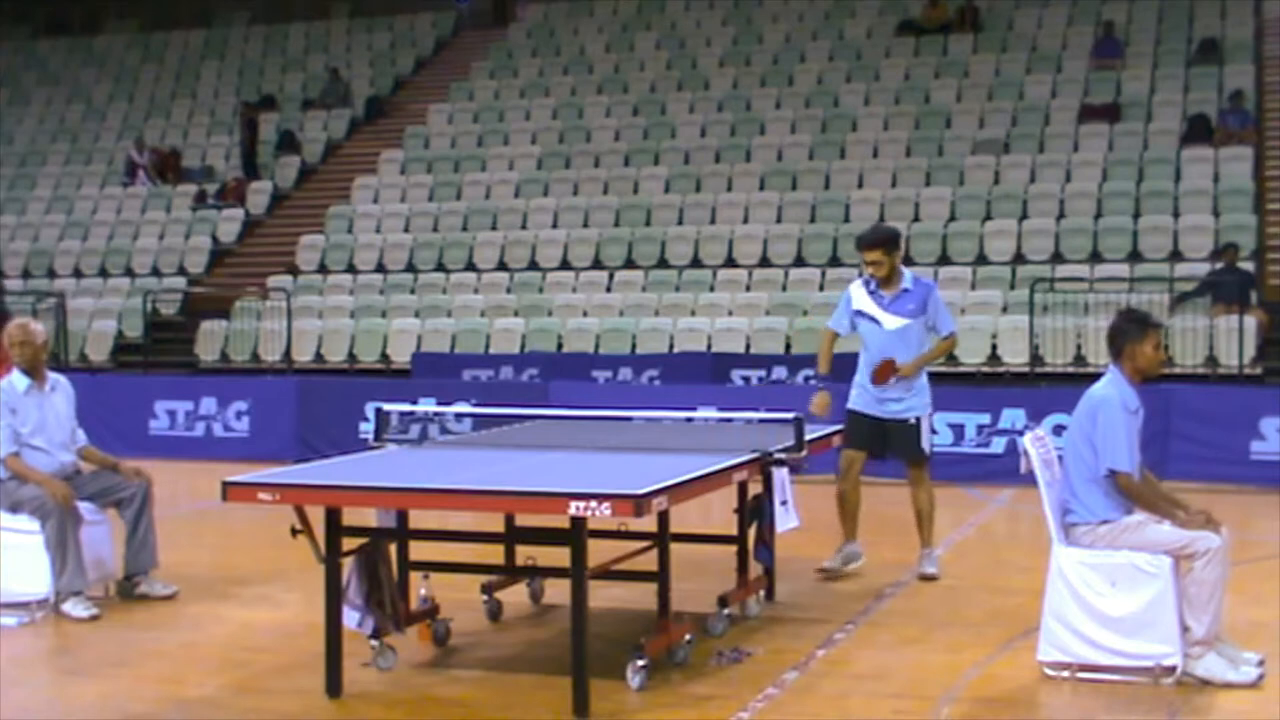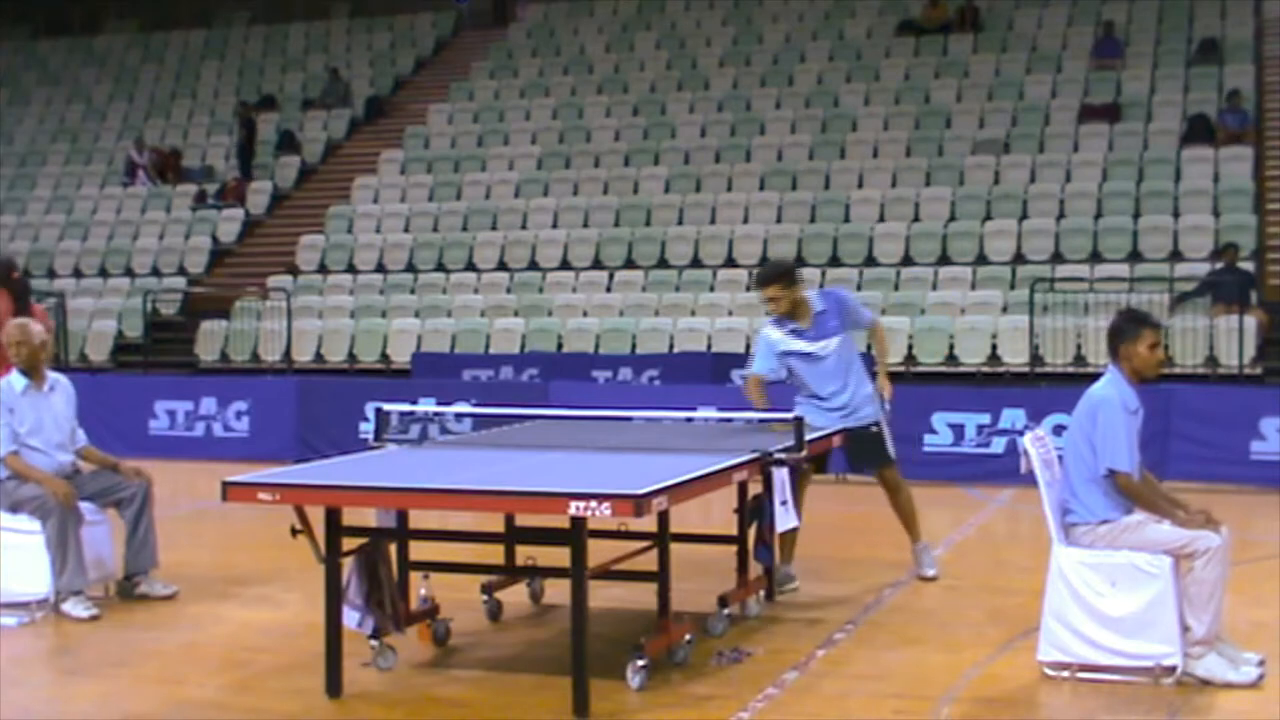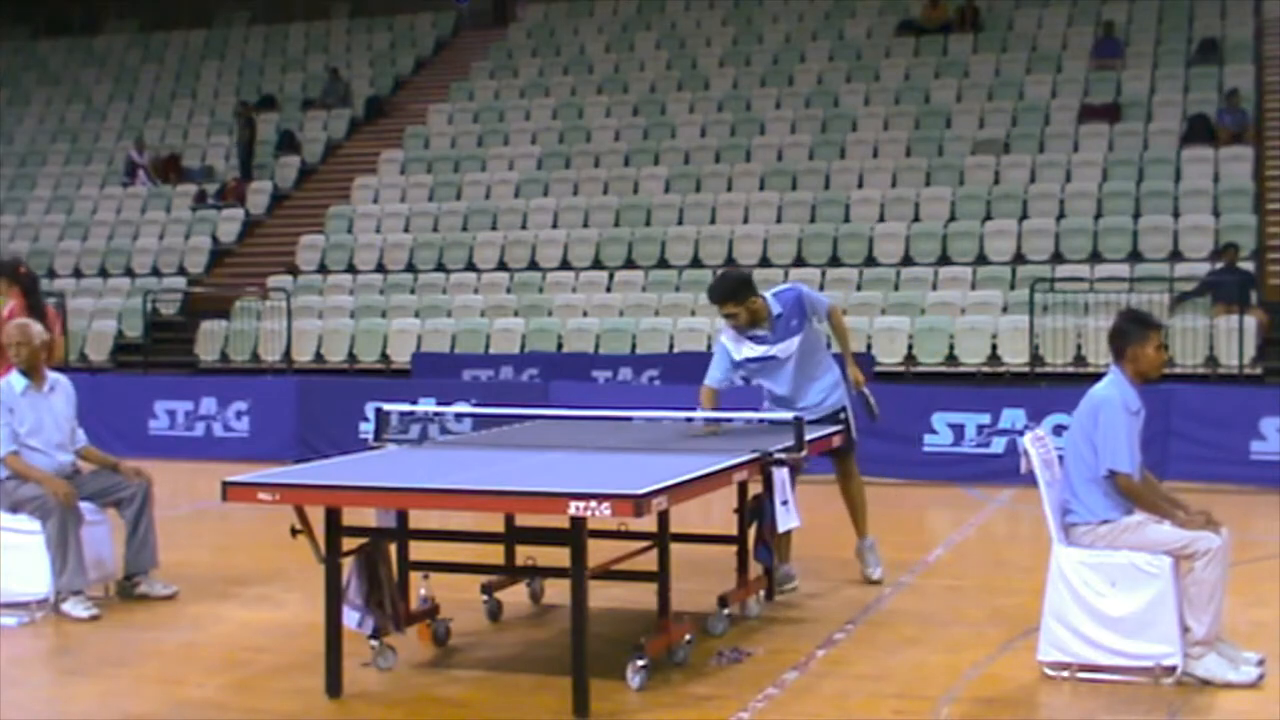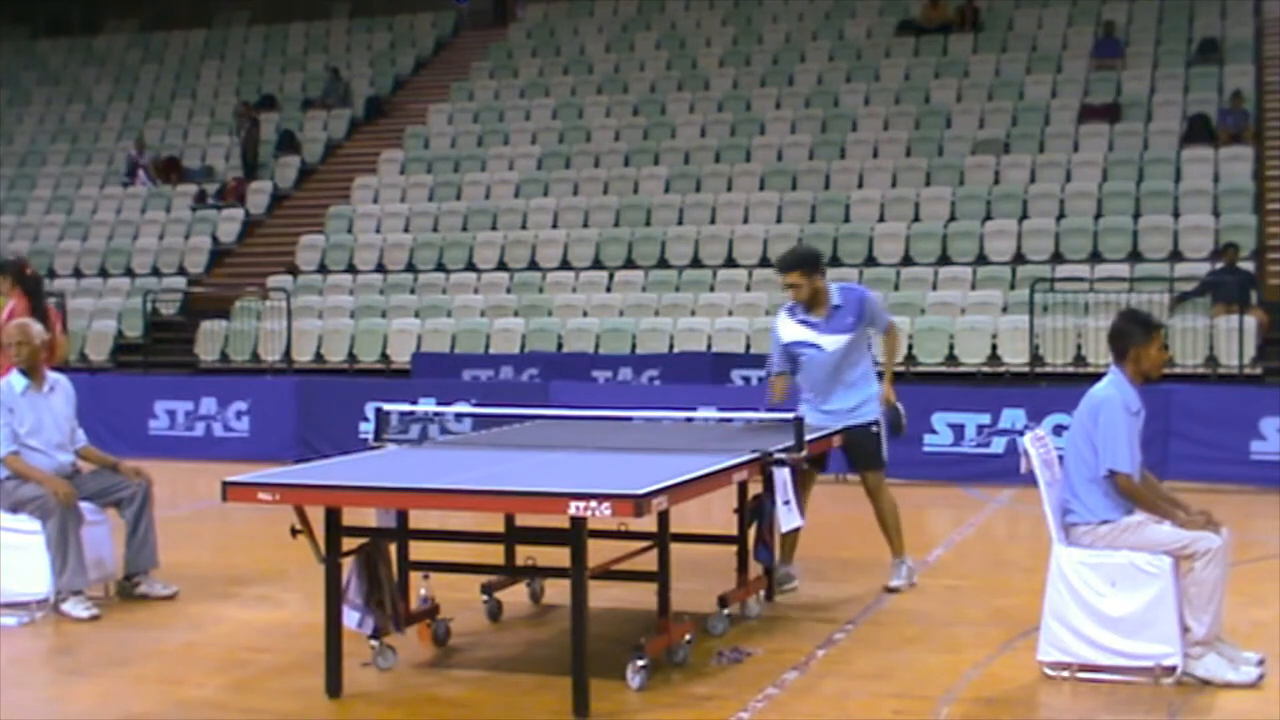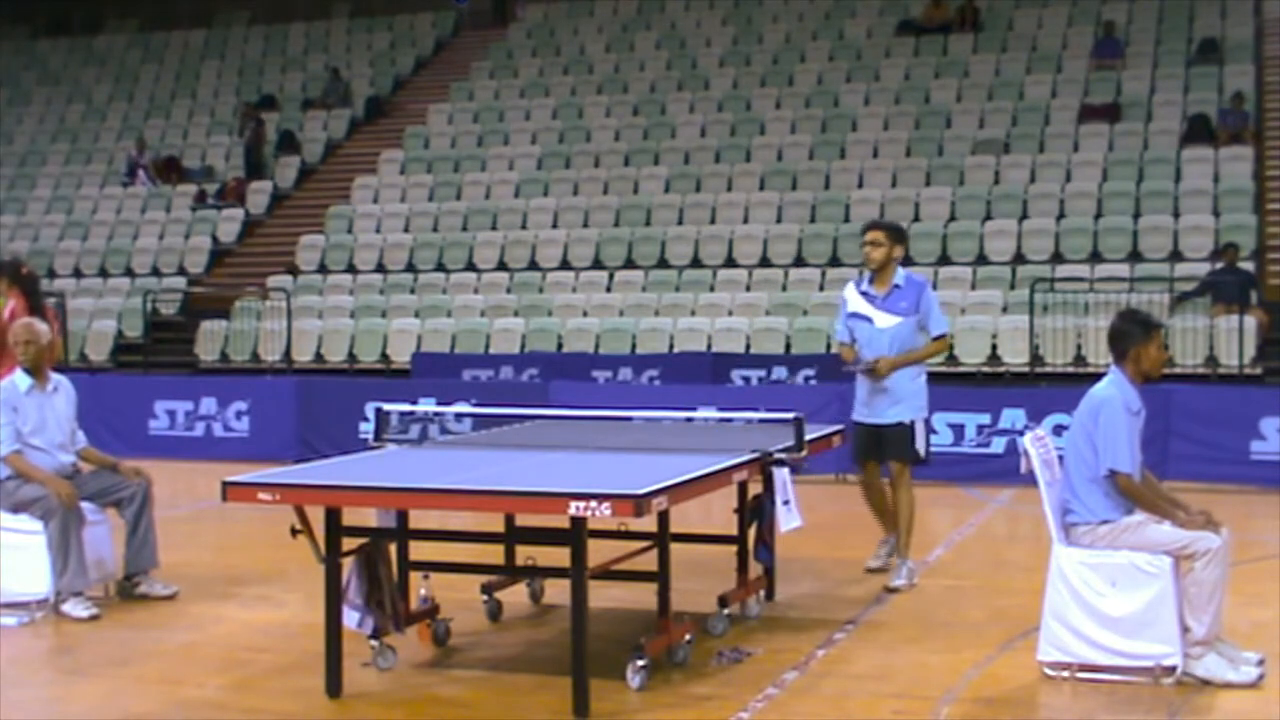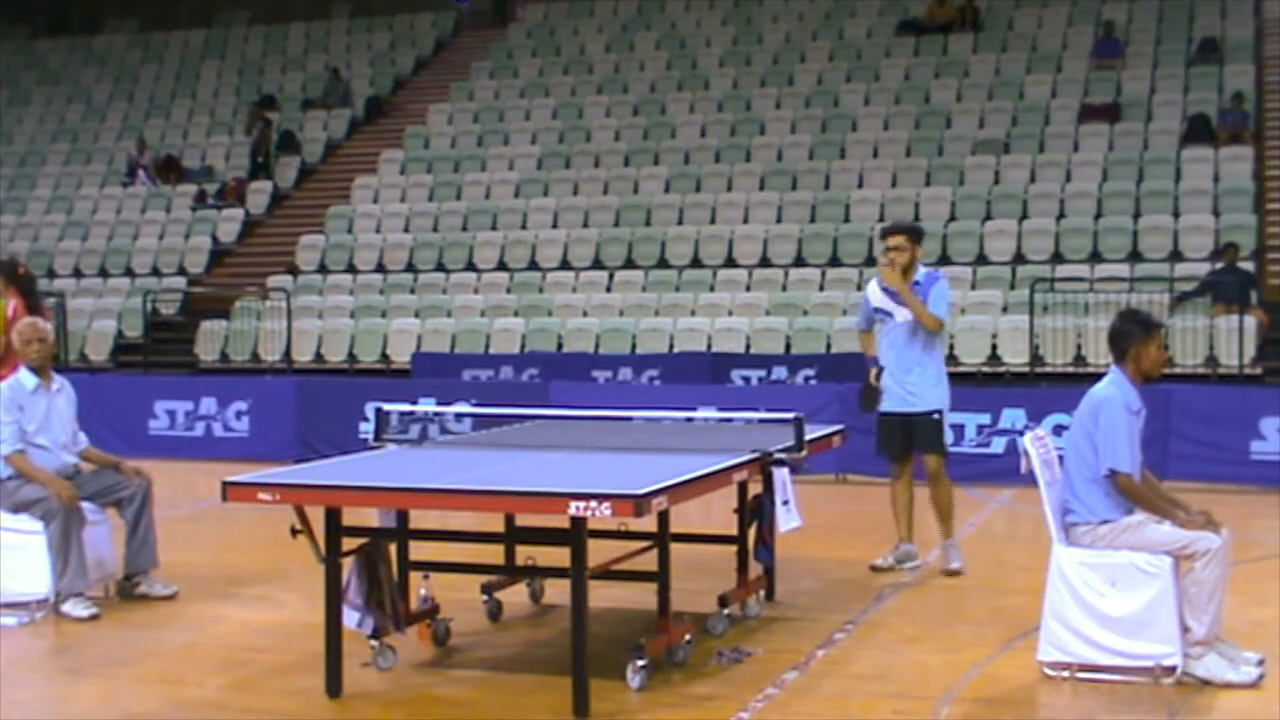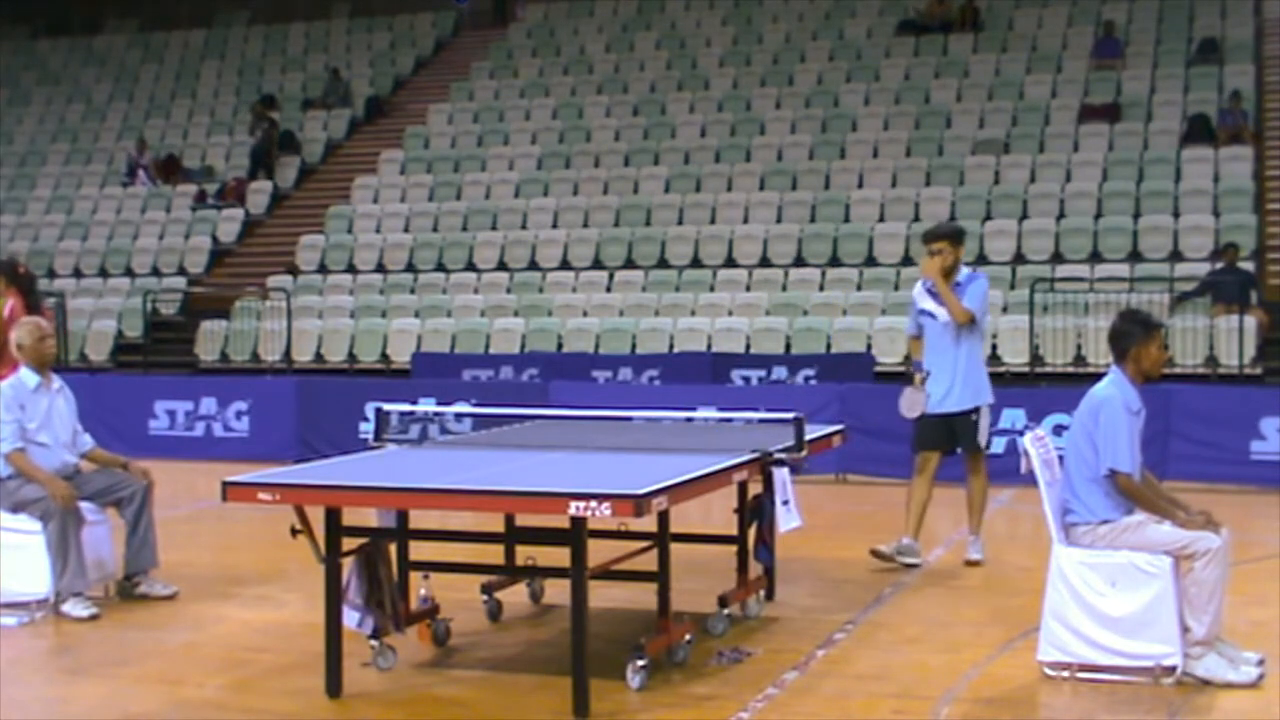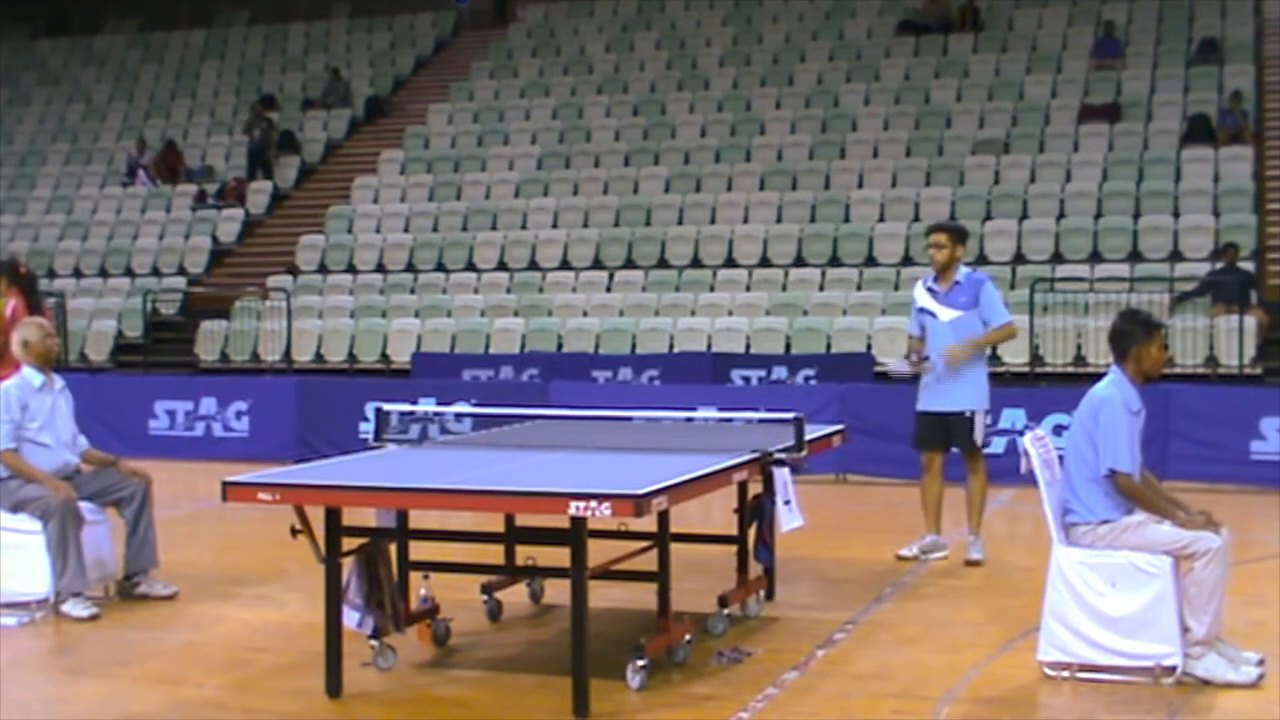
dt=0.5s
person 1, frame 1
left shoulder: (1123, 397)
right shoulder: (1109, 399)
left elbow: (1138, 472)
right elbow: (1124, 481)
left wrist: (1185, 509)
right wrist: (1179, 518)
left hip: (1116, 514)
right hip: (1098, 524)
left knee: (1214, 533)
right knee: (1206, 544)
left ankle: (1206, 638)
right ankle: (1197, 651)
person 1, frame 2
left shoulder: (1123, 396)
right shoulder: (1109, 400)
left elbow: (1137, 472)
right elbow: (1123, 481)
left wrist: (1184, 508)
right wrist: (1179, 517)
left hip: (1116, 513)
right hip: (1098, 523)
left knee: (1214, 532)
right knee: (1206, 542)
left ankle: (1207, 638)
right ankle: (1197, 651)
person 1, frame 3
left shoulder: (1124, 397)
right shoulder: (1110, 400)
left elbow: (1137, 473)
right elbow: (1124, 482)
left wrist: (1185, 509)
right wrist: (1179, 519)
left hip: (1117, 514)
right hip: (1099, 524)
left knee: (1216, 534)
right knee: (1205, 544)
left ankle: (1206, 638)
right ankle: (1197, 652)
person 1, frame 4
left shoulder: (1124, 397)
right shoulder: (1111, 400)
left elbow: (1137, 472)
right elbow: (1123, 482)
left wrist: (1185, 509)
right wrist: (1179, 519)
left hip: (1117, 514)
right hip: (1099, 524)
left knee: (1215, 534)
right knee: (1206, 544)
left ankle: (1206, 638)
right ankle: (1197, 652)
person 1, frame 5
left shoulder: (1124, 397)
right shoulder: (1111, 400)
left elbow: (1138, 472)
right elbow: (1124, 482)
left wrist: (1186, 510)
right wrist: (1179, 519)
left hip: (1116, 514)
right hip: (1099, 524)
left knee: (1214, 534)
right knee: (1206, 544)
left ankle: (1206, 637)
right ankle: (1197, 651)
person 1, frame 6
left shoulder: (1125, 397)
right shoulder: (1111, 400)
left elbow: (1138, 472)
right elbow: (1124, 481)
left wrist: (1186, 509)
right wrist: (1180, 519)
left hip: (1117, 515)
right hip: (1099, 524)
left knee: (1215, 534)
right knee: (1206, 544)
left ankle: (1205, 638)
right ankle: (1197, 652)
person 1, frame 7
left shoulder: (1124, 397)
right shoulder: (1111, 400)
left elbow: (1137, 472)
right elbow: (1124, 481)
left wrist: (1186, 510)
right wrist: (1179, 518)
left hip: (1116, 514)
right hip: (1099, 524)
left knee: (1215, 534)
right knee: (1206, 544)
left ankle: (1205, 638)
right ankle: (1197, 652)
person 1, frame 8
left shoulder: (1125, 397)
right shoulder: (1112, 400)
left elbow: (1137, 472)
right elbow: (1124, 481)
left wrist: (1186, 509)
right wrist: (1180, 518)
left hip: (1116, 515)
right hip: (1098, 524)
left knee: (1214, 534)
right knee: (1206, 543)
left ankle: (1205, 638)
right ankle: (1197, 651)
person 2, frame 1
left shoulder: (925, 292)
right shoulder: (856, 293)
left elbow: (949, 339)
right elbow: (831, 335)
left wrist: (917, 363)
right wrist: (822, 384)
left hip: (909, 403)
right hip: (864, 401)
left knee: (917, 474)
right knee: (847, 468)
left ankle: (927, 552)
right ankle: (850, 549)
person 2, frame 2
left shoulder: (838, 302)
right shoulder: (771, 335)
left elbow: (874, 327)
right elbow: (755, 381)
left wrist: (882, 374)
right wrist: (765, 415)
left hip: (861, 410)
right hip: (813, 417)
left knee: (890, 479)
right knee: (794, 484)
left ankle: (919, 549)
right ankle: (783, 567)
person 2, frame 3
left shoulder: (796, 298)
right shoulder: (730, 341)
left elbow: (833, 314)
right elbow: (710, 388)
left wrist: (850, 363)
left hip: (828, 400)
right hip: (783, 413)
left knee: (847, 471)
left ankle: (865, 544)
right ankle: (783, 567)
person 2, frame 4
left shoulder: (858, 299)
right shoulder: (785, 323)
left elbow: (888, 330)
right elbow: (780, 374)
left wrist: (888, 382)
left hip: (862, 411)
right hip: (814, 415)
left knee: (874, 483)
right knee: (798, 486)
left ankle: (901, 563)
right ankle: (784, 568)
person 2, frame 5
left shoulder: (918, 290)
right shoulder: (852, 293)
left elbow: (941, 341)
right elbow: (844, 345)
left wrist: (898, 363)
right wrist: (859, 363)
left hip: (905, 403)
right hip: (867, 404)
left knee: (899, 475)
right knee: (868, 476)
left ankle: (904, 562)
right ankle: (891, 538)
person 2, frame 6
left shoulder: (936, 283)
right shoulder: (874, 289)
left elbow: (933, 326)
right elbow: (864, 328)
left wrist: (899, 286)
right wrist: (872, 362)
left hip: (929, 397)
right hip: (891, 398)
left knee: (934, 467)
right knee: (899, 470)
left ankle: (949, 543)
right ankle: (905, 547)
person 2, frame 7
left shoulder: (976, 282)
right shoulder: (921, 290)
left elbow: (963, 317)
left wrist: (939, 280)
right wrist: (918, 367)
left hip: (969, 396)
right hip: (933, 397)
left knee: (975, 463)
right knee: (923, 466)
left ankle: (974, 539)
right ankle: (909, 543)
person 2, frame 8
left shoulder: (978, 286)
right shoulder: (921, 290)
left elbow: (1008, 329)
left wrist: (968, 348)
right wrist: (916, 355)
left hip: (967, 395)
right hip: (930, 395)
left knee: (973, 462)
right knee: (930, 463)
left ankle: (974, 539)
right ankle: (933, 538)
person 3, frame 1
left shoulder: (62, 386)
left wrist: (117, 465)
right wrist: (46, 481)
left hip: (69, 476)
left knee: (136, 486)
right knee: (58, 505)
left ankle: (136, 577)
right ankle: (68, 594)
person 3, frame 2
left shoulder: (63, 385)
left wrist: (118, 465)
right wrist: (48, 479)
left hip: (68, 476)
left knee: (135, 486)
right knee: (60, 503)
left ankle: (136, 576)
right ankle: (69, 593)
person 3, frame 3
left shoulder: (63, 385)
left wrist: (118, 465)
right wrist: (47, 480)
left hip: (69, 476)
left knee: (135, 486)
right knee: (59, 503)
left ankle: (136, 576)
right ankle: (69, 593)
person 3, frame 4
left shoulder: (63, 385)
left wrist: (118, 465)
right wrist: (47, 480)
left hip: (69, 476)
left knee: (136, 486)
right knee: (60, 503)
left ankle: (136, 576)
right ankle: (68, 594)
person 3, frame 5
left shoulder: (64, 387)
left wrist: (118, 465)
right wrist: (50, 480)
left hip: (69, 476)
left knee: (136, 486)
right knee: (61, 503)
left ankle: (135, 577)
right ankle: (69, 594)
person 3, frame 6
left shoulder: (64, 388)
left wrist: (119, 464)
right wrist: (50, 480)
left hip: (69, 476)
left knee: (136, 486)
right knee: (62, 504)
left ankle: (136, 576)
right ankle: (69, 594)
person 3, frame 7
left shoulder: (61, 390)
left elbow: (81, 443)
left wrist: (126, 463)
right wrist: (48, 480)
left hip: (69, 476)
left knee: (136, 486)
right knee: (61, 505)
left ankle: (136, 576)
right ankle: (69, 594)
person 3, frame 8
left shoulder: (61, 389)
left wrist: (115, 463)
right wrist: (46, 479)
left hip: (69, 477)
left knee: (136, 486)
right knee: (61, 503)
left ankle: (136, 576)
right ankle: (69, 594)
